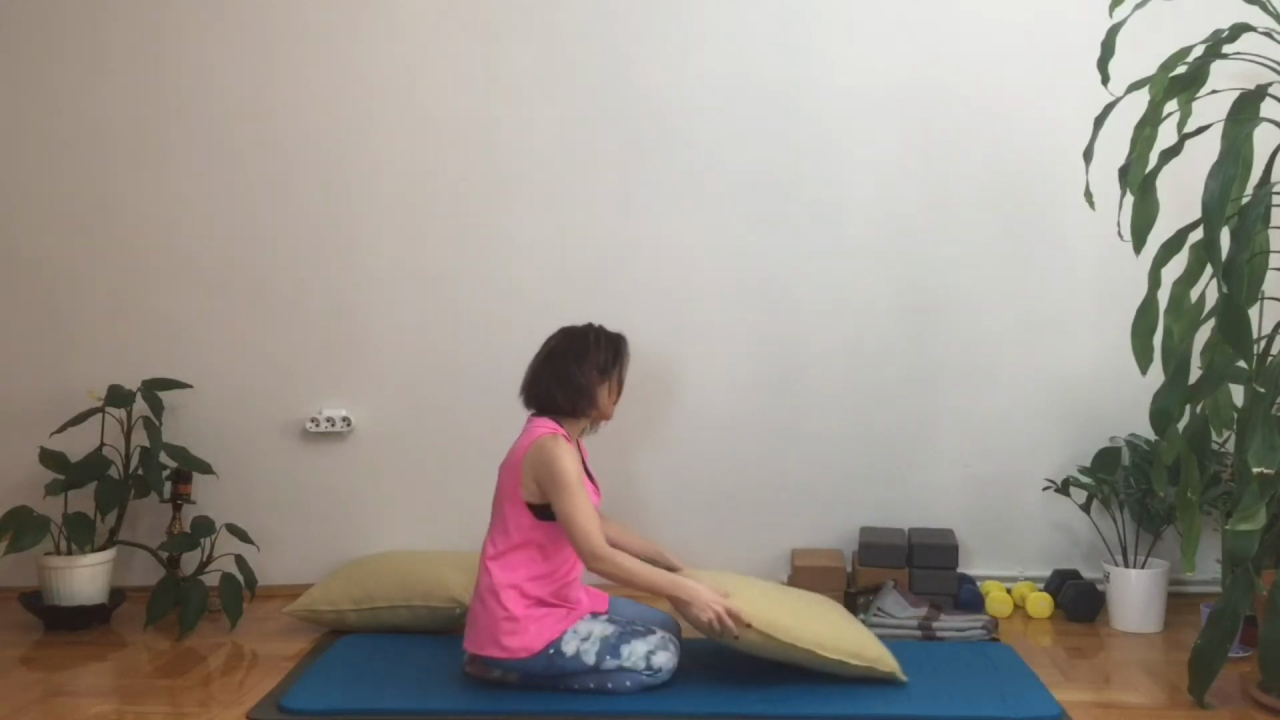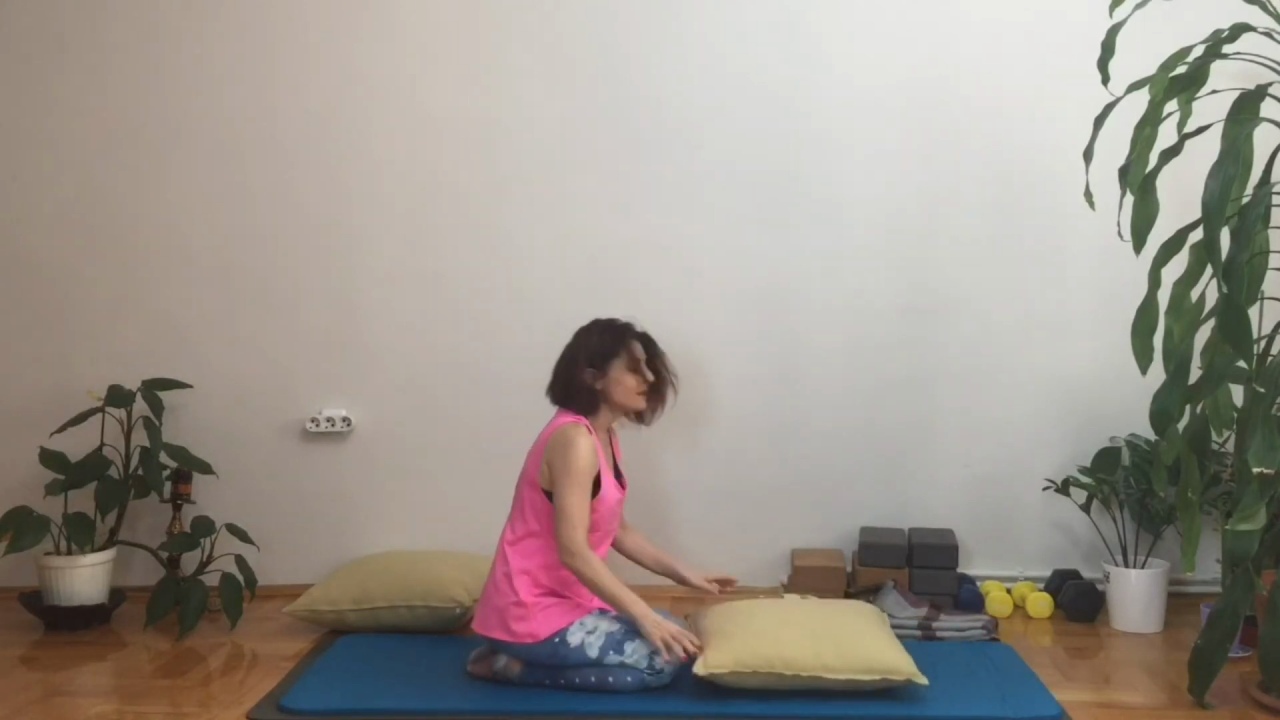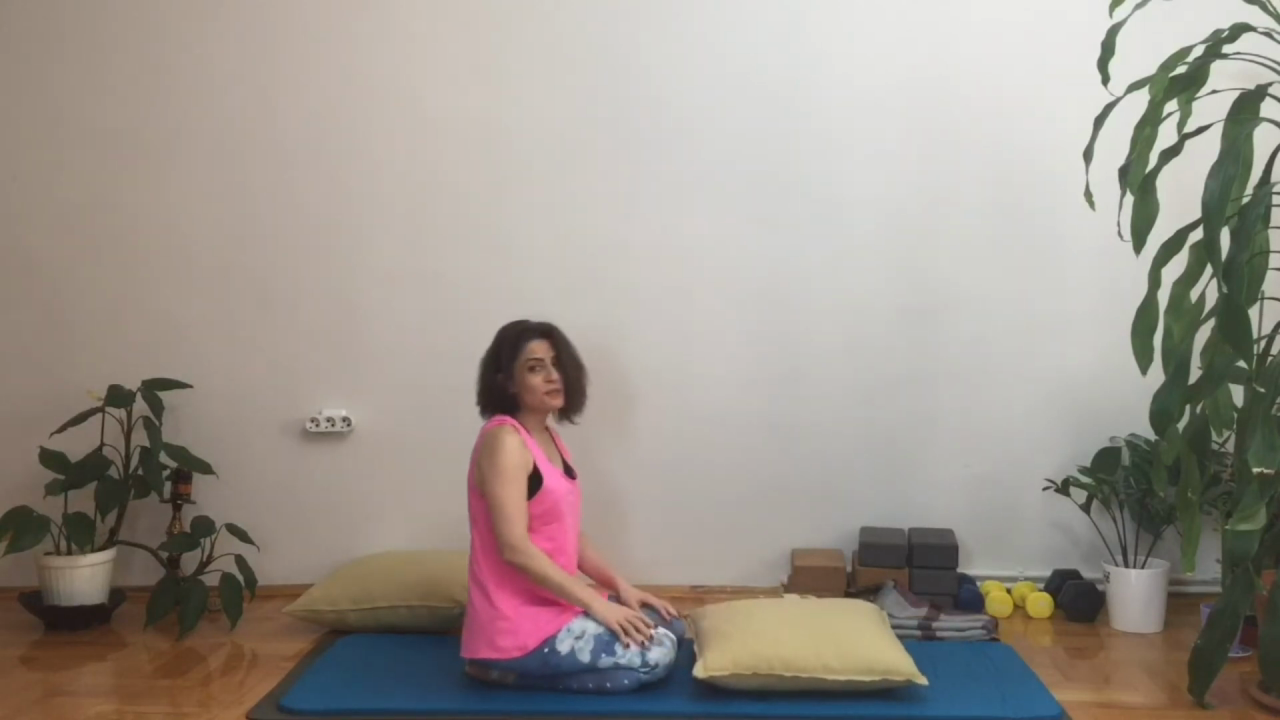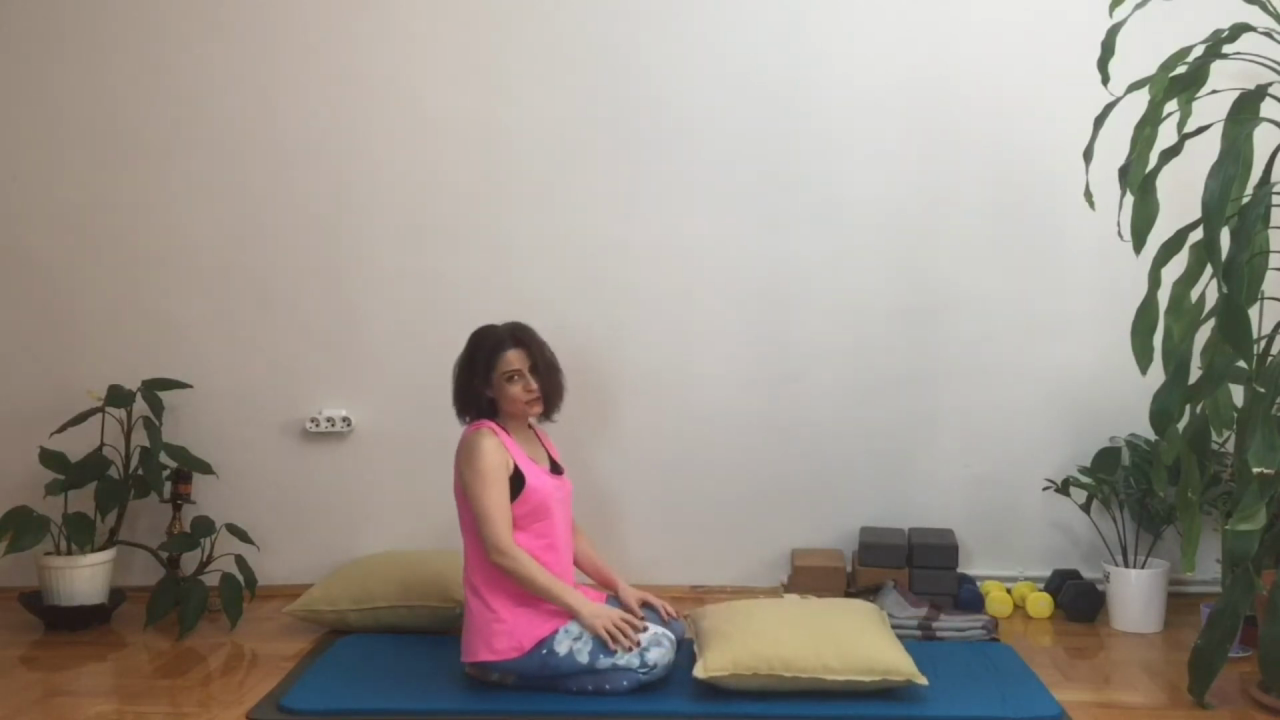
dt=0.5s
person 1, frame 1
left shoulder: (561, 439)
right shoulder: (552, 448)
left elbow: (596, 525)
right elbow: (596, 555)
left wrist: (669, 562)
right wrist: (687, 593)
left hip: (553, 601)
right hip: (520, 624)
left knee: (663, 628)
right knee: (657, 657)
left ankle: (521, 659)
right ankle: (511, 665)
person 1, frame 2
left shoulder: (604, 436)
right shoulder: (574, 438)
left elbow: (618, 530)
right elbow: (574, 551)
left wrist: (684, 573)
right wrist: (646, 618)
left hip: (567, 596)
right hip: (531, 610)
left knee: (672, 636)
right knee: (659, 659)
left ankle: (525, 655)
right ankle: (513, 664)
person 1, frame 3
left shoulder: (548, 437)
right shoulder: (503, 439)
right elbow: (514, 547)
left wrist: (620, 586)
right wrist: (596, 603)
left hip: (552, 604)
right hip: (514, 623)
left knee: (669, 626)
right knee: (655, 653)
left ankle: (533, 660)
right ankle: (510, 667)
person 1, frame 4
left shoulder: (536, 437)
right shoulder: (483, 444)
right elbow: (501, 550)
left wrist: (620, 587)
right wrist: (584, 607)
left hip: (551, 605)
right hip: (512, 628)
left knee: (668, 626)
right knee: (653, 652)
left ankle: (538, 663)
right ankle: (509, 669)
